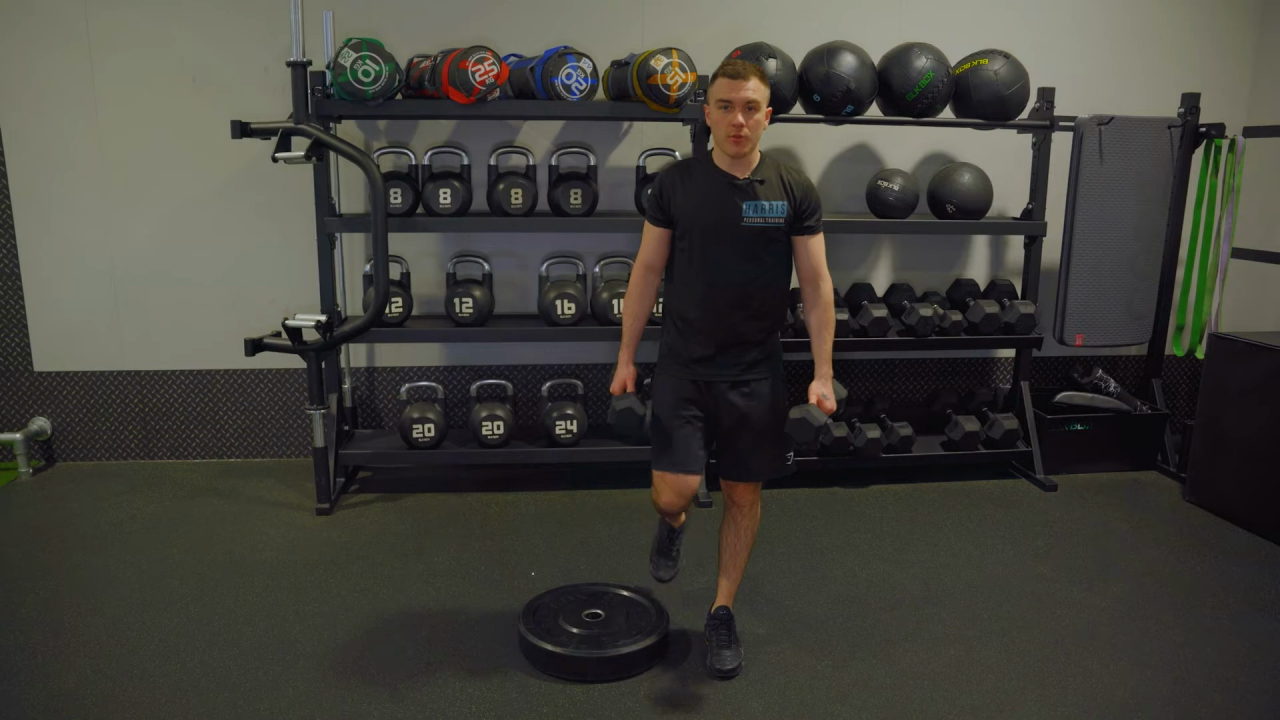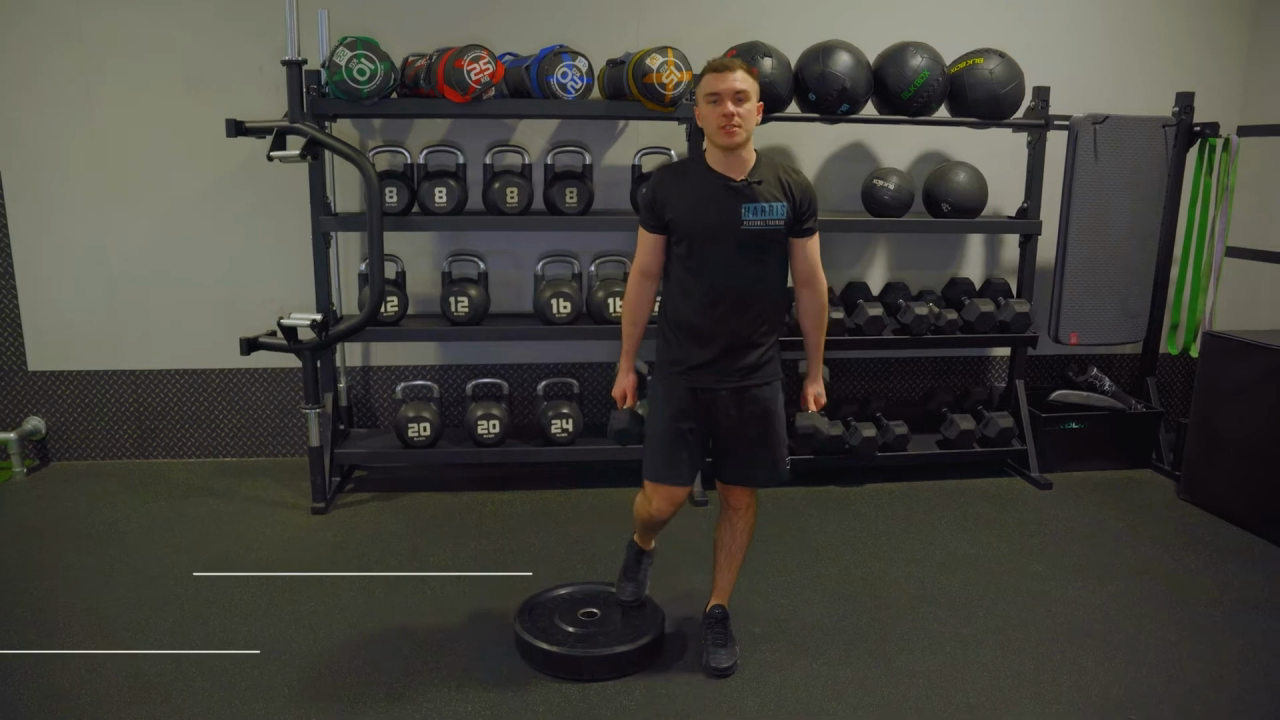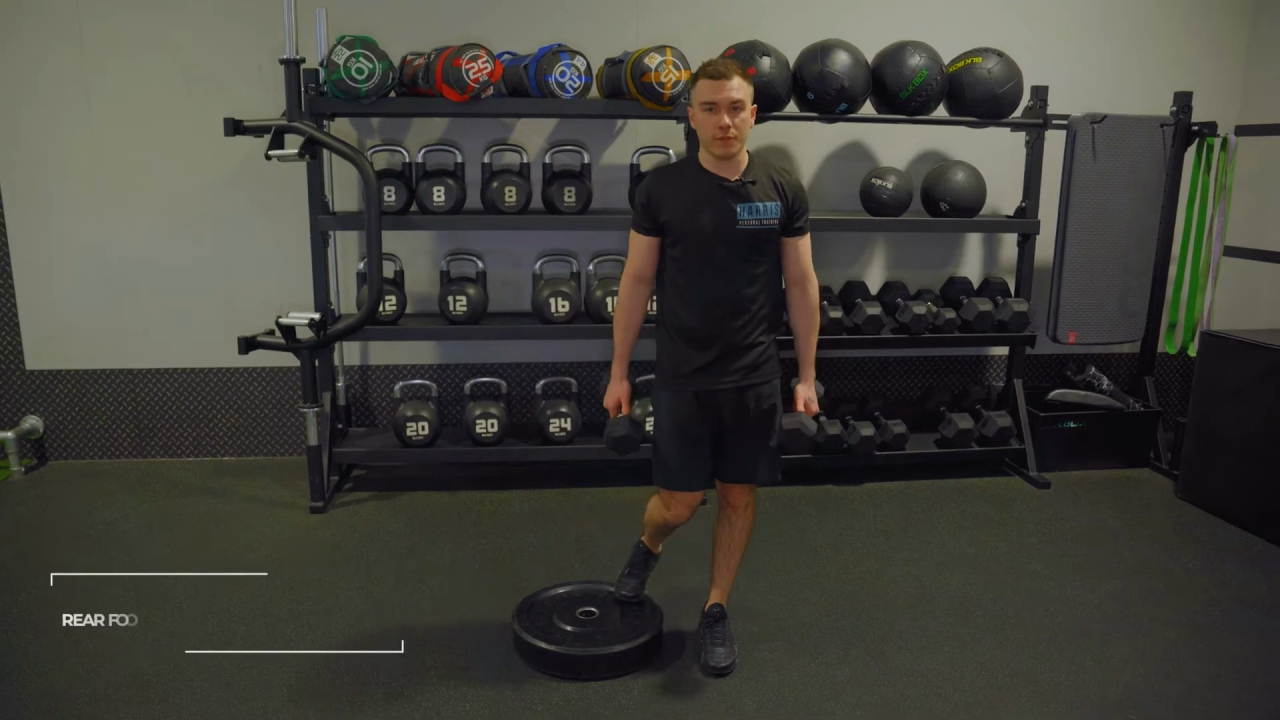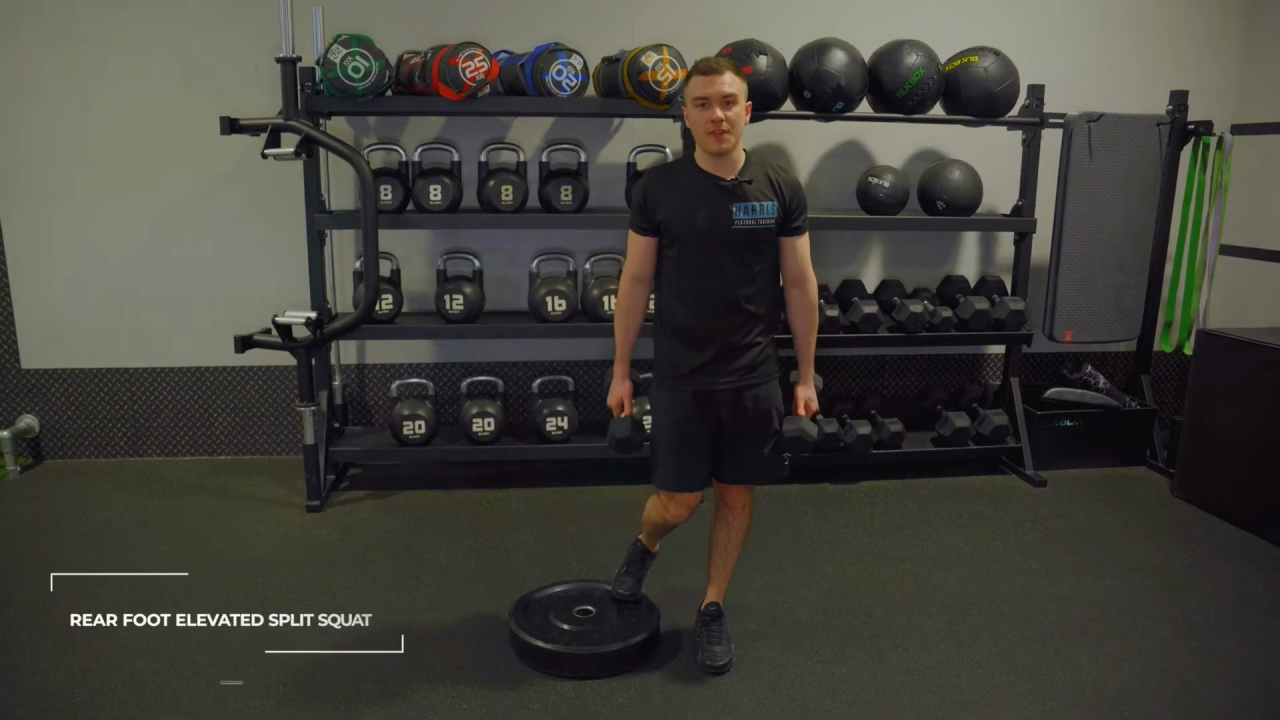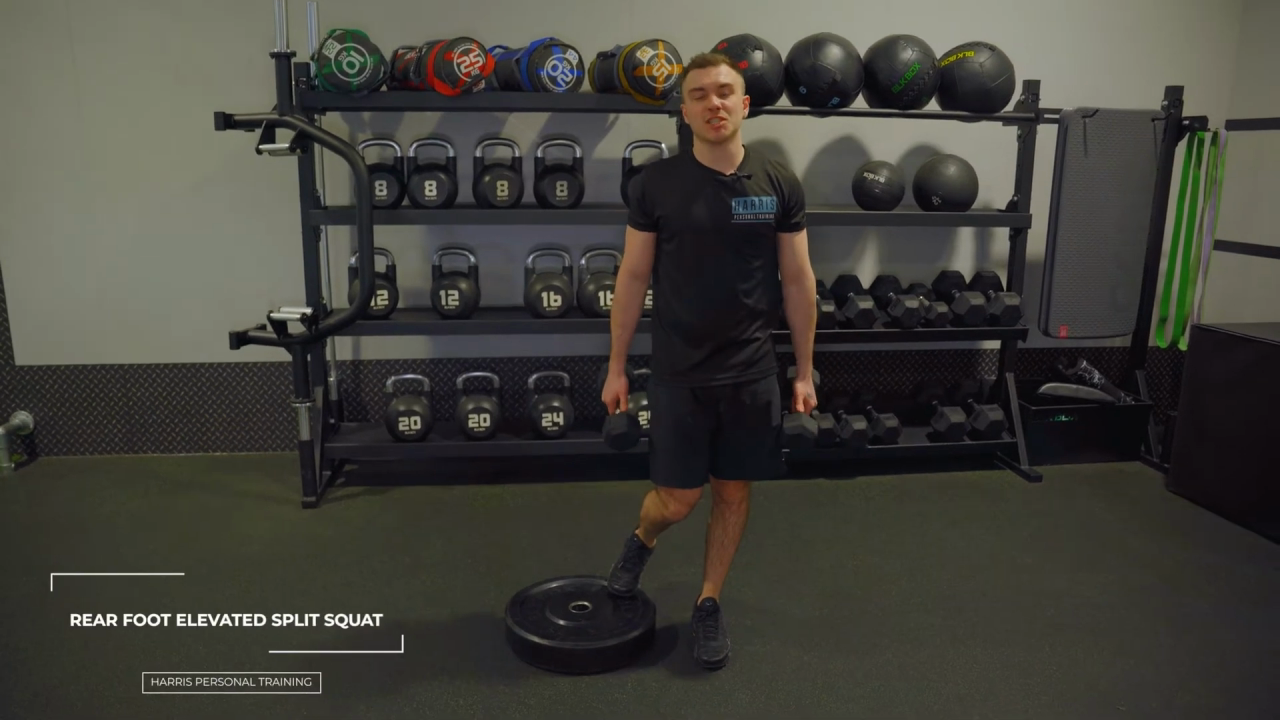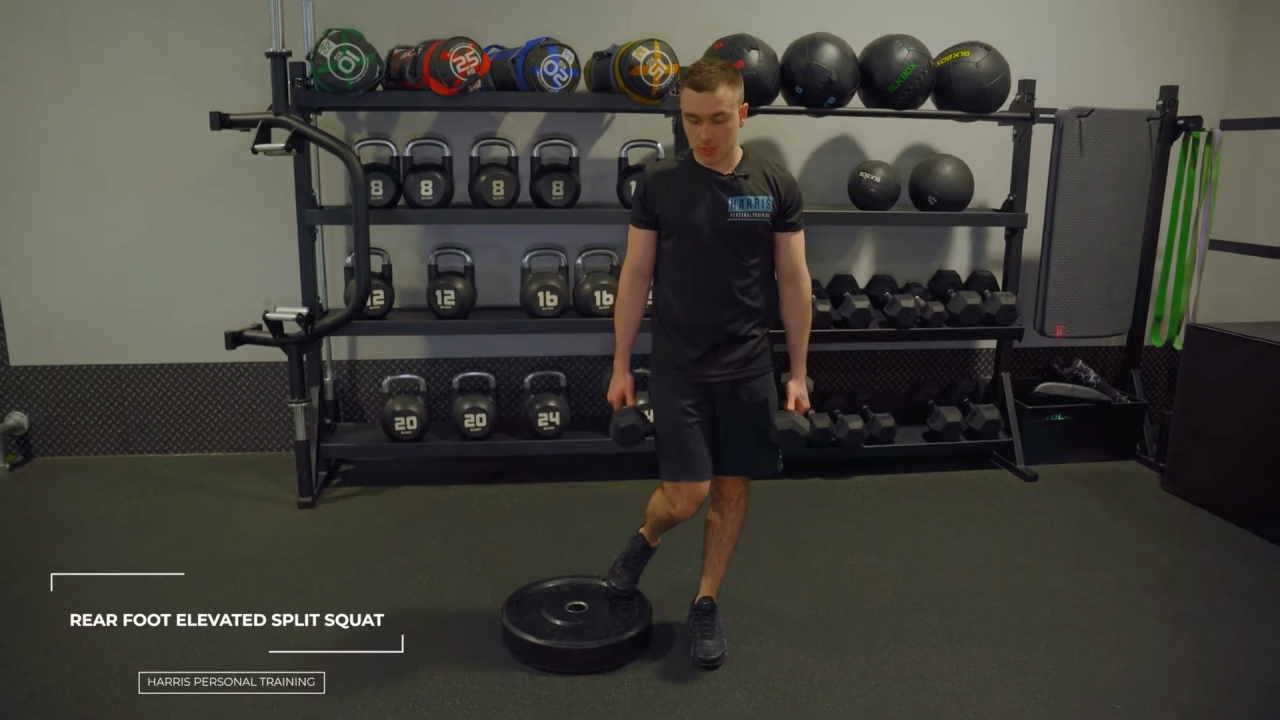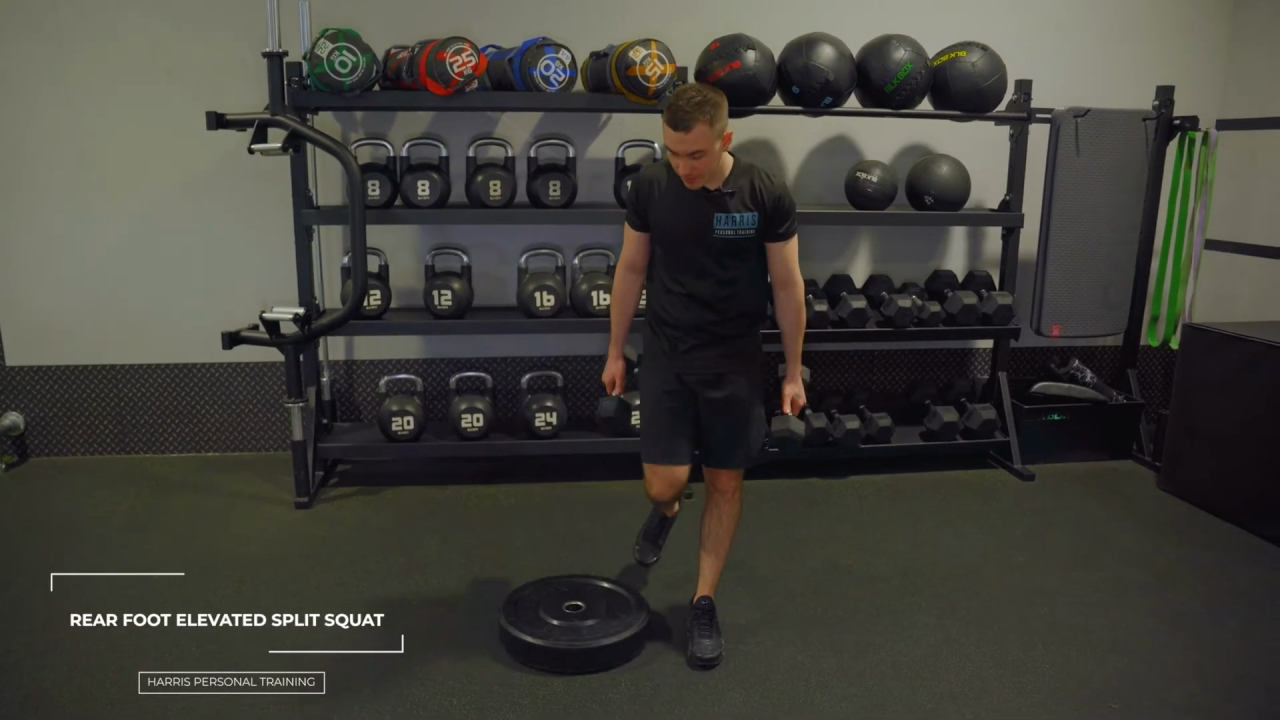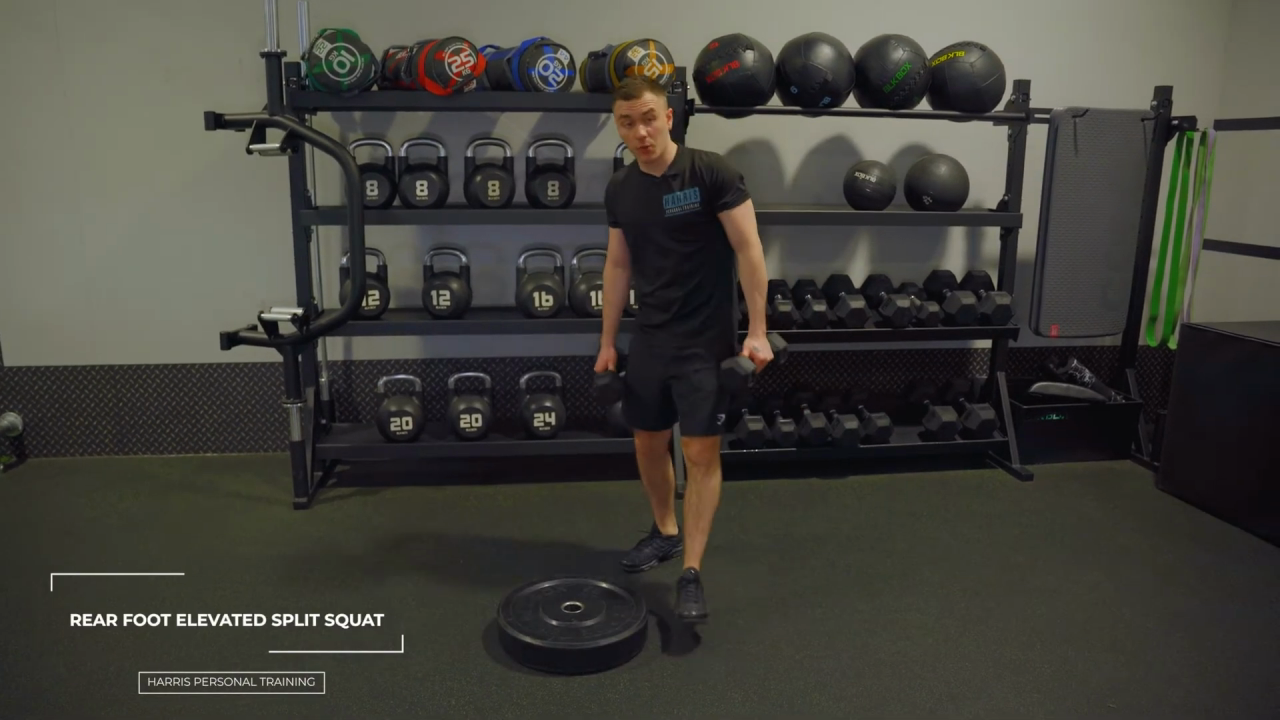
dt=0.5s
person 1, frame 1
left shoulder: (793, 189)
right shoulder: (675, 182)
left elbow: (816, 283)
right elbow: (647, 271)
left wrist: (822, 374)
right wrist: (626, 356)
left hip: (755, 372)
right hip: (683, 366)
left knee: (744, 492)
right knee: (672, 490)
left ankle: (722, 611)
right ankle: (673, 524)
person 1, frame 2
left shoulder: (790, 188)
right shoulder: (667, 185)
left elbow: (810, 284)
right elbow: (644, 278)
left wrist: (815, 370)
right wrist: (627, 363)
left hip: (754, 377)
right hip: (681, 373)
left knee: (740, 496)
right knee: (664, 496)
left ankle: (716, 611)
right ankle: (641, 546)
person 1, frame 3
left shoulder: (783, 189)
right shoulder: (661, 188)
left elbow: (801, 284)
right elbow: (637, 281)
left wrist: (806, 376)
right wrist: (618, 372)
left hip: (755, 377)
right hip: (683, 377)
left knee: (739, 495)
right knee: (679, 502)
left ankle: (716, 610)
right ankle: (647, 546)
person 1, frame 4
left shoulder: (780, 189)
right shoulder: (657, 188)
left elbow: (799, 284)
right elbow: (635, 282)
left wrist: (805, 376)
right wrist: (621, 372)
left hip: (752, 376)
right hip: (680, 377)
left knee: (735, 495)
right knee: (678, 501)
left ankle: (712, 608)
right ankle: (644, 546)
person 1, frame 5
left shoulder: (779, 184)
right shoulder: (656, 183)
left elbow: (798, 281)
right elbow: (633, 277)
left wrist: (805, 370)
right wrist: (616, 367)
left hip: (751, 372)
right hip: (679, 372)
left knee: (733, 492)
right knee: (676, 498)
left ankle: (708, 604)
right ankle: (641, 540)
person 1, frame 6
left shoulder: (776, 185)
right shoulder: (658, 182)
left elbow: (793, 281)
right elbow: (636, 276)
left wrist: (798, 372)
right wrist: (621, 366)
left hip: (748, 367)
right hip: (679, 368)
left knee: (732, 488)
right knee: (686, 494)
left ankle: (705, 603)
right ankle: (644, 540)
person 1, frame 7
left shoulder: (767, 195)
right shoulder: (649, 186)
left elbow: (787, 285)
right elbow: (631, 270)
left wrist: (793, 373)
right wrist: (615, 351)
left hip: (736, 362)
right hip: (667, 356)
left knee: (725, 482)
right knee: (665, 481)
left ankle: (704, 601)
right ankle: (663, 513)
person 1, frame 8
left shoulder: (711, 172)
right shoulder: (620, 189)
left elbow: (748, 251)
right elbow: (618, 267)
left wrist: (757, 331)
right wrist: (608, 341)
left hip: (705, 338)
right hip: (650, 336)
left knee: (701, 452)
right knee: (648, 441)
left ankle: (692, 573)
right ankle: (665, 531)
